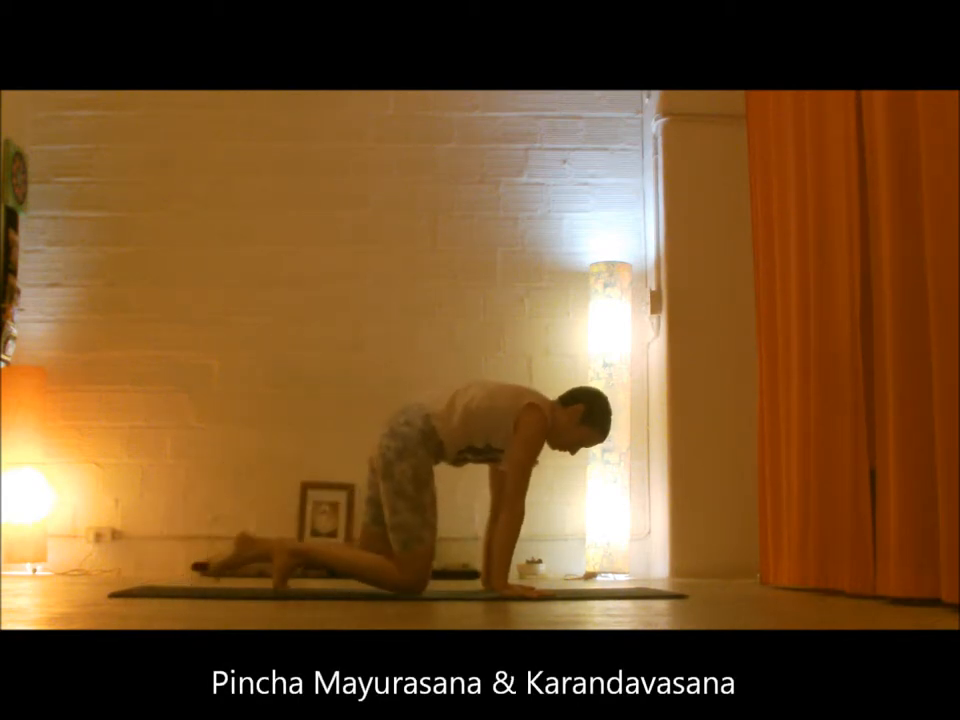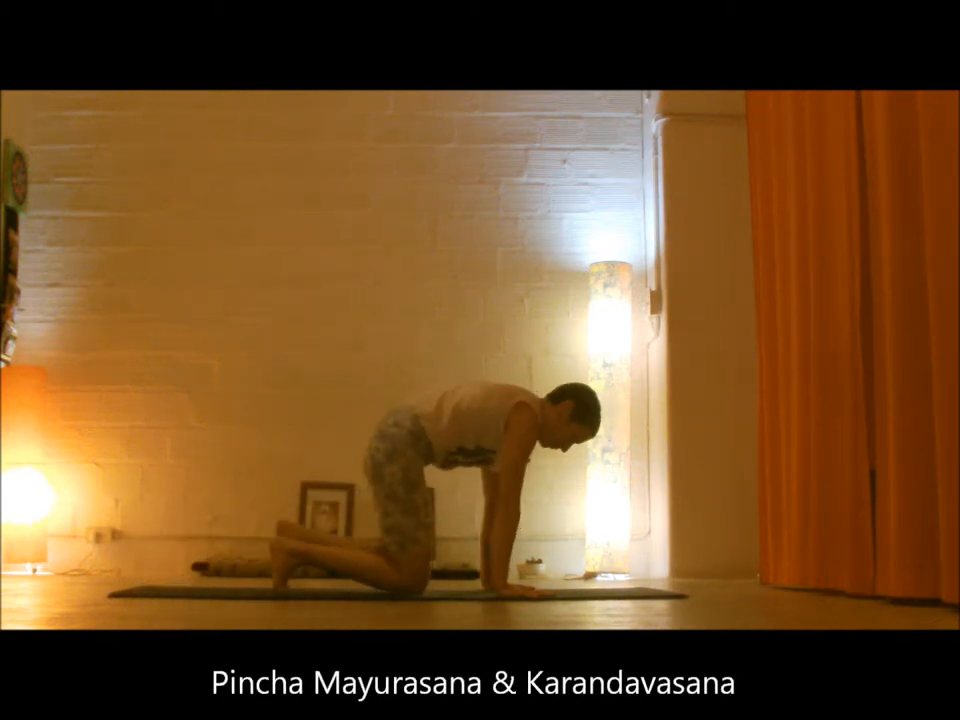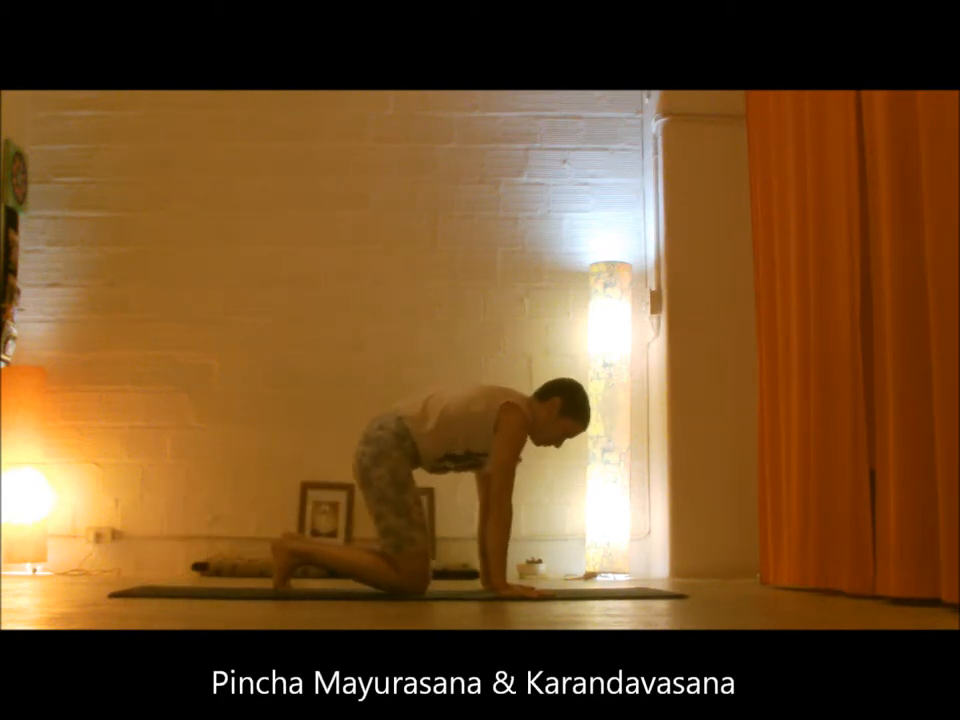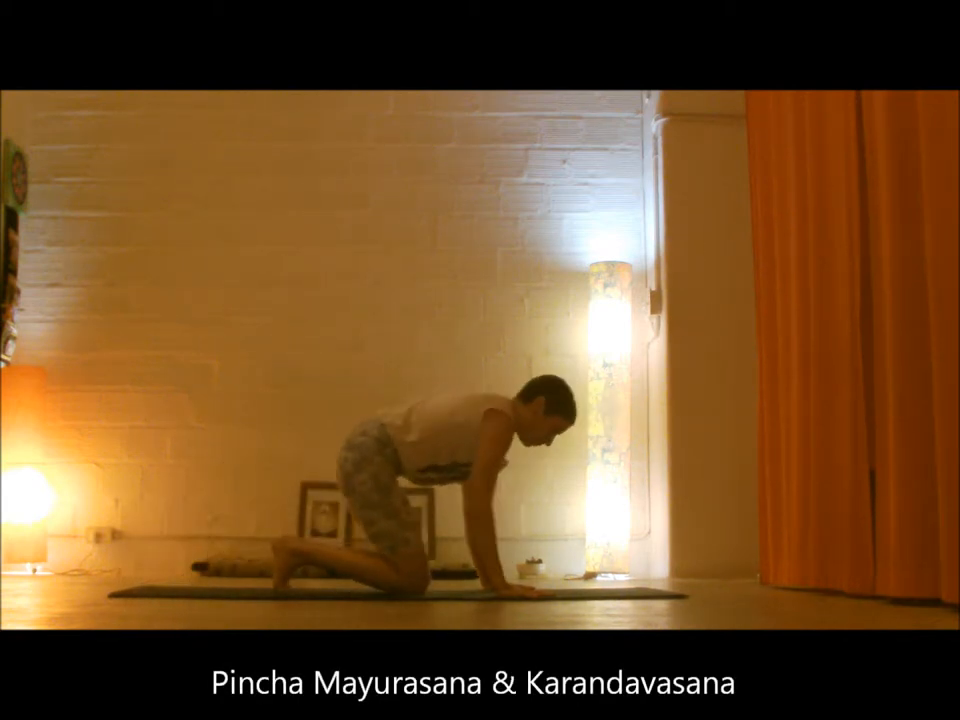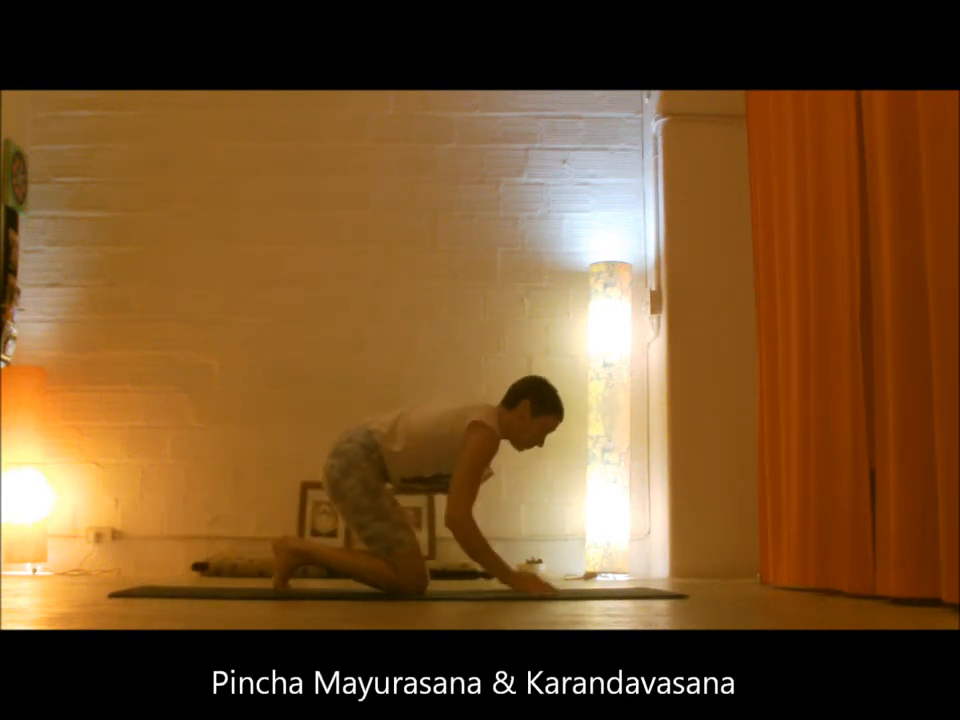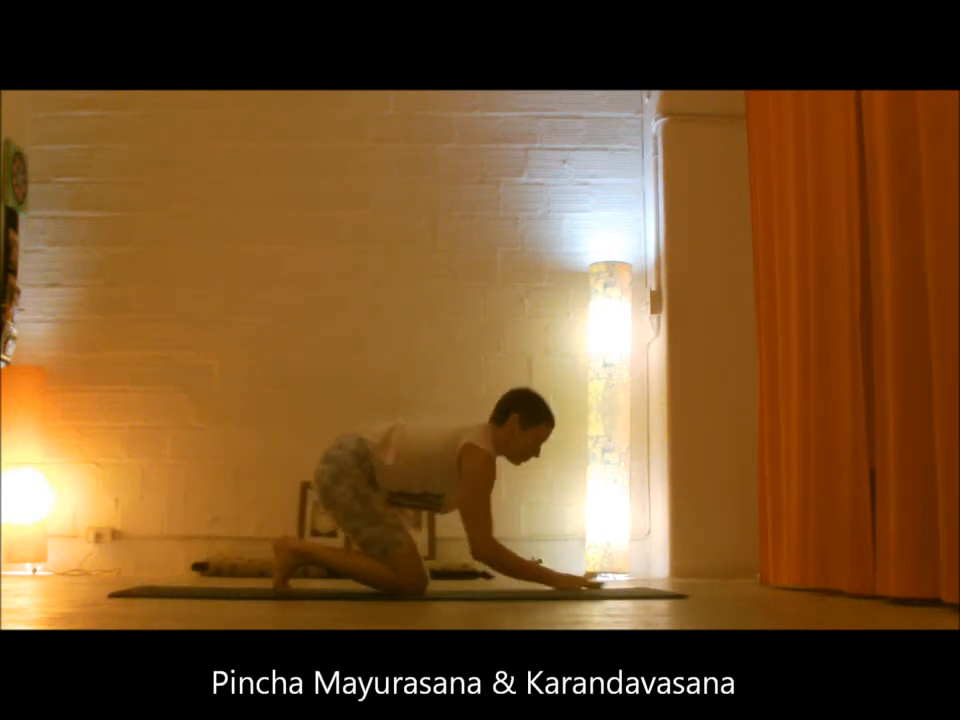
dt=0.2s
person 1, frame 1
left shoulder: (507, 423)
right shoulder: (534, 416)
left elbow: (498, 506)
right elbow: (511, 505)
left wrist: (487, 577)
right wrist: (499, 582)
left hip: (402, 437)
right hip: (408, 448)
left knee: (373, 559)
right knee: (410, 579)
left ankle: (255, 548)
right ankle: (295, 550)
person 1, frame 2
left shoulder: (504, 423)
right shoulder: (527, 416)
left elbow: (493, 506)
right elbow: (508, 505)
left wrist: (489, 577)
right wrist: (501, 582)
left hip: (393, 440)
right hip: (399, 447)
left knee: (406, 561)
right knee: (411, 580)
left ankle: (298, 537)
right ankle: (295, 551)
person 1, frame 3
left shoulder: (497, 419)
right shoulder: (517, 416)
left elbow: (488, 507)
right elbow: (499, 504)
left wrist: (489, 578)
right wrist: (500, 583)
left hip: (382, 445)
right hip: (387, 450)
left knee: (409, 567)
right knee: (412, 580)
left ankle: (300, 547)
right ankle: (297, 552)
person 1, frame 4
left shoulder: (489, 417)
right shoulder: (501, 420)
left elbow: (475, 506)
right elbow: (477, 506)
left wrist: (489, 578)
right wrist: (498, 582)
left hip: (367, 452)
right hip: (370, 456)
left knee: (408, 569)
right knee: (413, 581)
left ankle: (299, 550)
right ankle: (298, 552)
person 1, frame 5
left shoulder: (476, 427)
right shoulder: (486, 433)
left elbow: (460, 515)
right elbow: (456, 517)
left wrist: (499, 571)
right wrist: (510, 575)
left hip: (355, 458)
right hip: (358, 463)
left knee: (406, 570)
right knee: (411, 582)
left ankle: (299, 551)
right ankle: (298, 551)
person 1, frame 6
left shoulder: (472, 445)
right shoulder: (479, 455)
left elbow: (481, 544)
right elbow: (482, 547)
left wrist: (535, 574)
right wrist: (554, 577)
left hip: (345, 463)
right hip: (348, 469)
left knee: (409, 575)
right knee: (411, 582)
left ankle: (299, 550)
right ankle: (300, 552)
